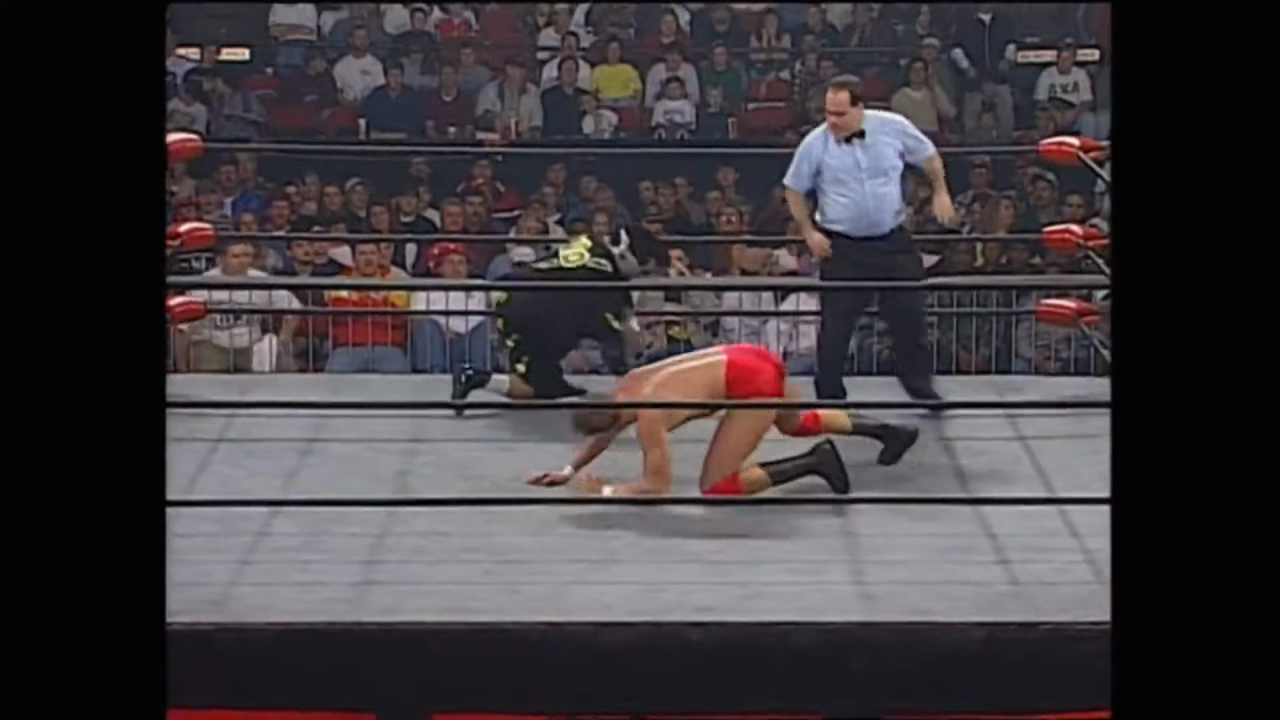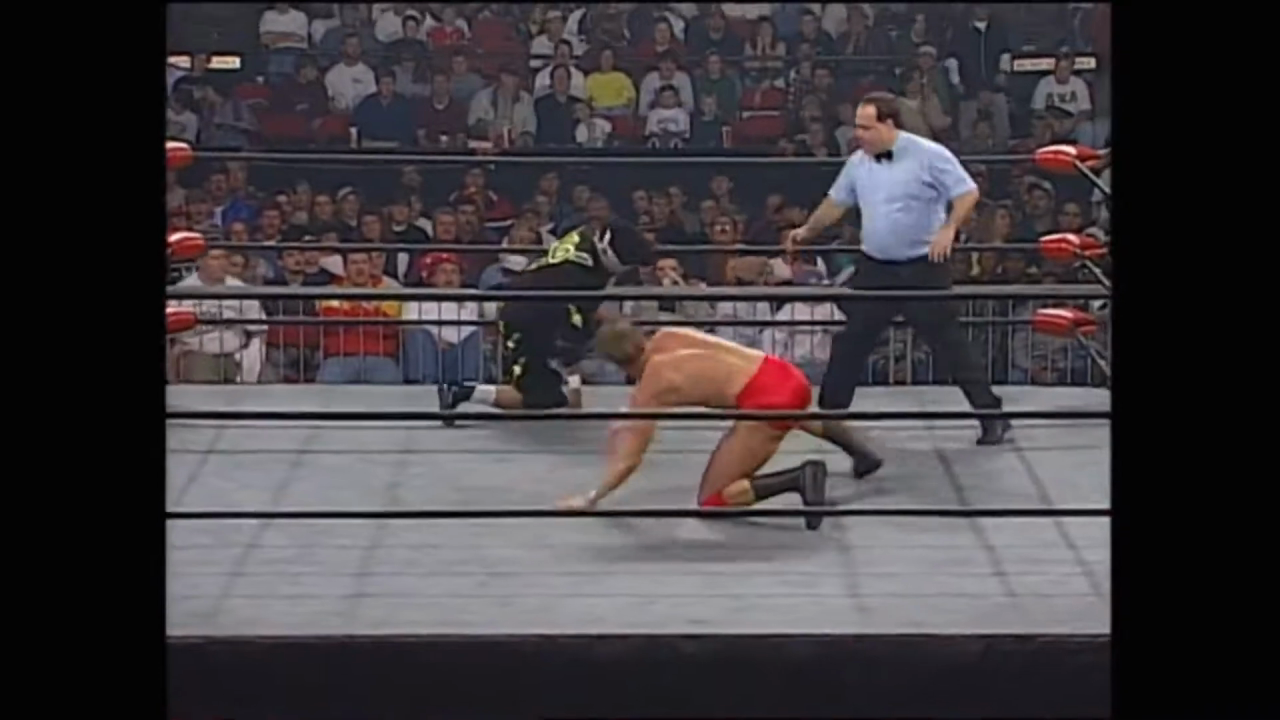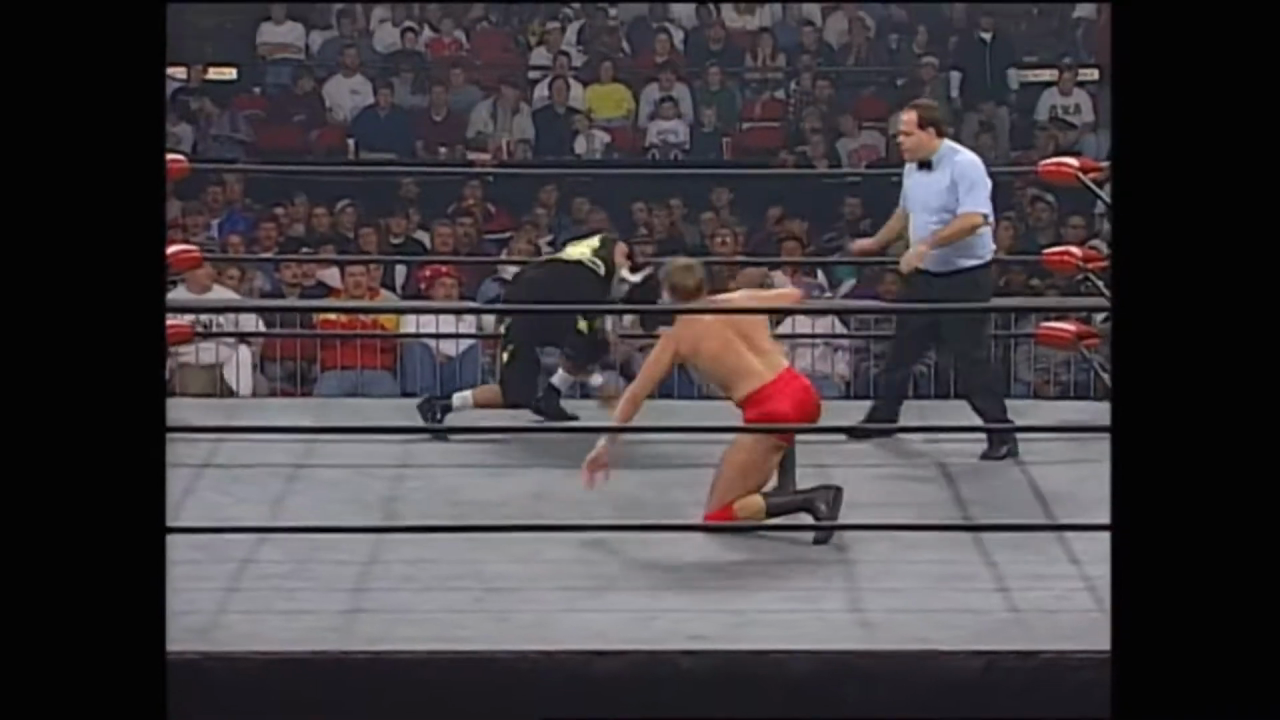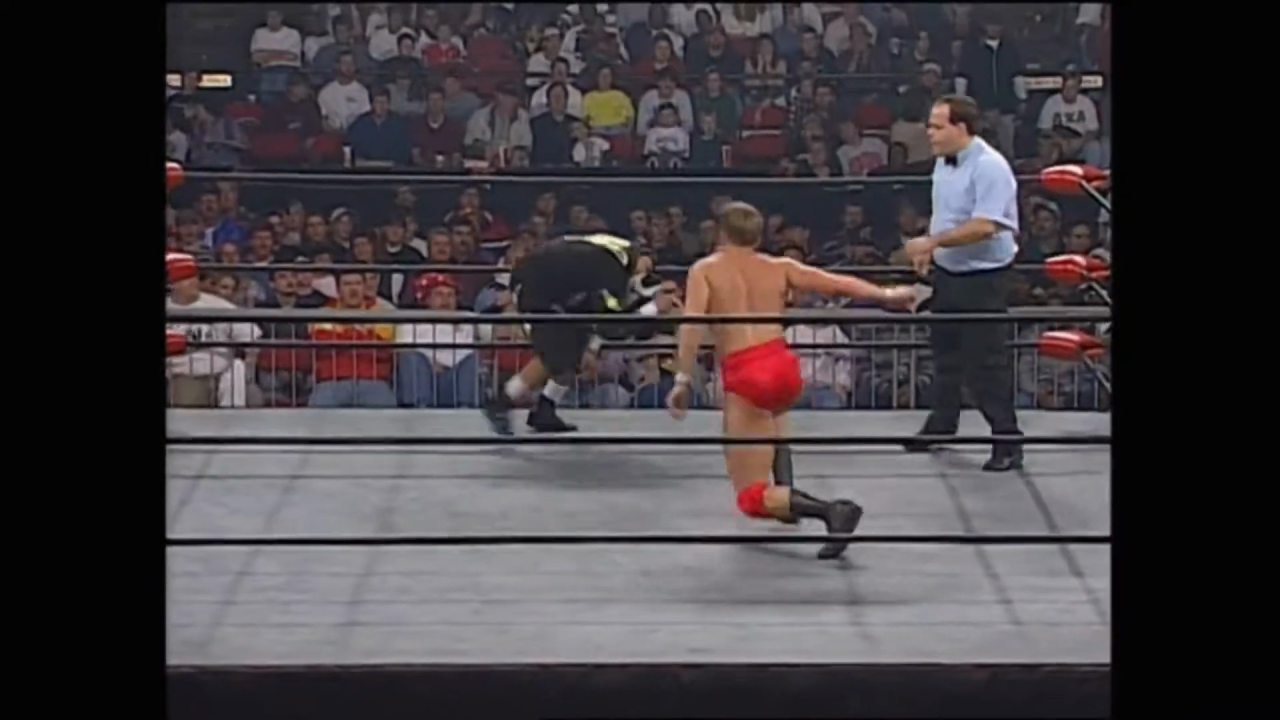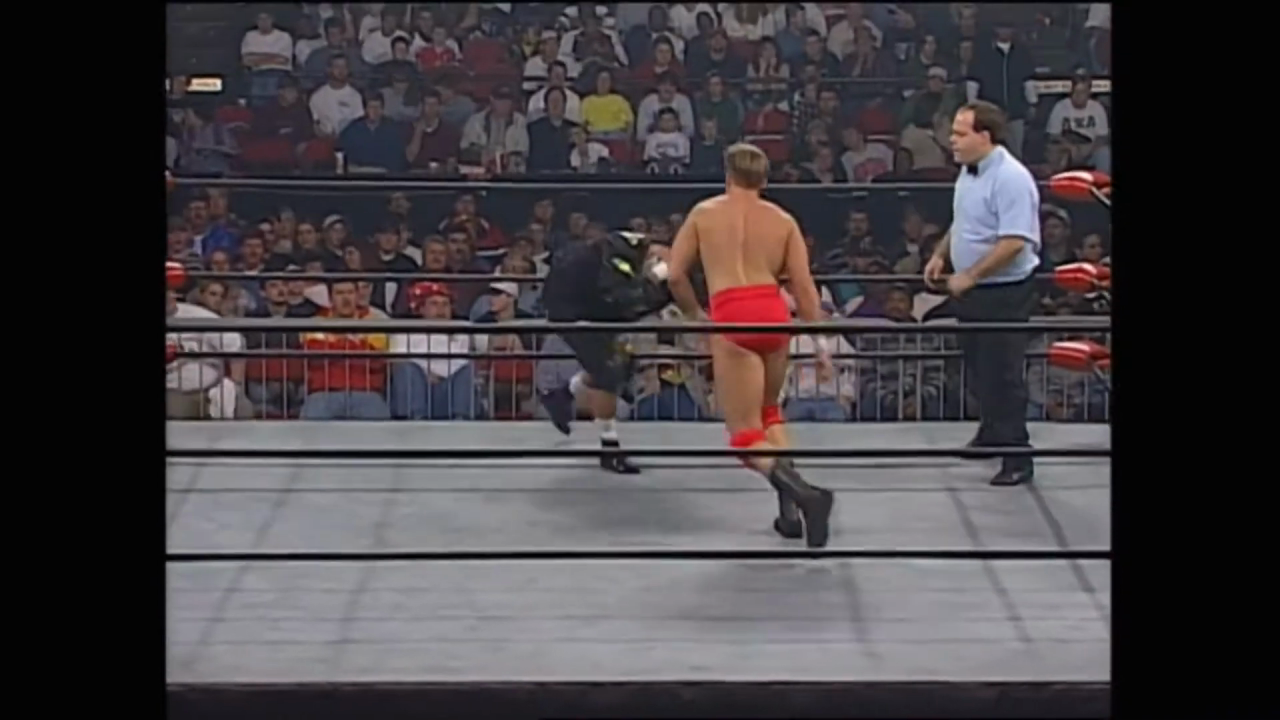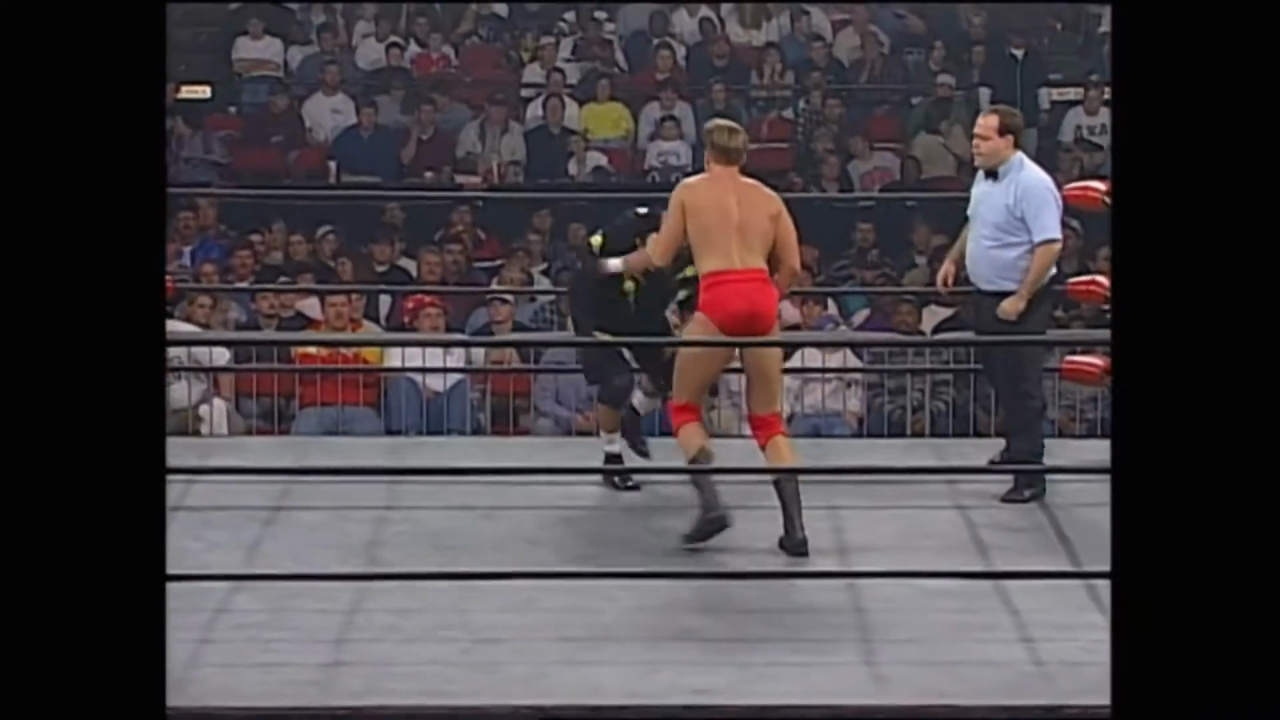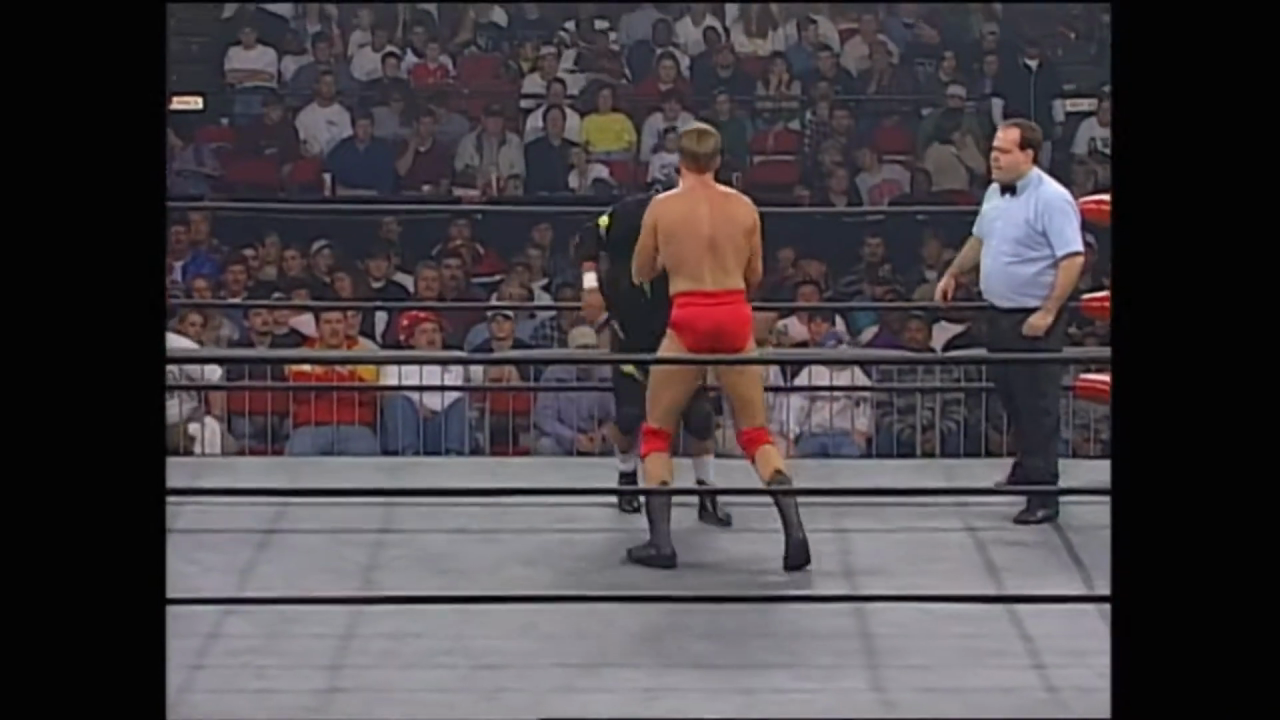
dt=0.2s
person 1, frame 1
left shoulder: (646, 416)
right shoulder: (625, 387)
left elbow: (658, 484)
right elbow: (602, 435)
left hip: (755, 383)
right hip: (754, 358)
left knee: (717, 485)
right knee: (798, 422)
left ankle: (813, 462)
right ankle: (890, 432)
person 1, frame 2
left shoulder: (651, 387)
right shoulder: (668, 337)
left elbow: (631, 458)
right wrist: (627, 425)
left hip: (768, 403)
right hip: (790, 378)
left knee: (711, 499)
left ankle: (798, 478)
right ankle: (859, 449)
person 1, frame 3
left shoulder: (678, 336)
right shoulder: (742, 300)
left elbow: (637, 391)
right elbow: (791, 296)
right wrist: (795, 292)
left hip: (770, 415)
right hip: (804, 396)
left knee: (717, 514)
left ankle: (809, 498)
right ankle: (789, 491)
person 1, frame 4
left shoulder: (704, 269)
right shoulder: (778, 266)
left elbow: (692, 321)
right elbow: (836, 284)
left wrist: (682, 379)
right wrist: (887, 295)
left hip: (744, 377)
right hip: (785, 369)
left knee: (753, 498)
right knee: (771, 420)
left ankle: (831, 511)
right ankle: (786, 495)
person 1, frame 5
left shoulder: (704, 211)
right shoulder: (782, 219)
left elbow: (675, 273)
right elbow: (803, 285)
left wrist: (698, 314)
right wrist: (820, 340)
left hip: (733, 318)
right hip: (774, 314)
left knee: (748, 437)
right knee: (768, 412)
left ankle: (805, 494)
right ankle: (790, 510)
person 1, frame 6
left shoulder: (689, 189)
right shoulder: (768, 197)
left elbow: (660, 257)
right elbow: (791, 266)
left wrist: (618, 264)
left hip: (719, 302)
right hip: (762, 300)
left knee: (683, 409)
right knee: (770, 422)
left ankle: (711, 506)
right ankle: (795, 529)
person 1, frame 7
left shoulder: (661, 206)
right shoulder: (744, 206)
left elbow: (640, 274)
left hip: (688, 324)
right hip: (735, 320)
left knee: (656, 433)
right knee: (756, 434)
left ankle: (660, 542)
right ankle: (794, 531)
person 2, frame 1
left shoulder: (892, 126)
right shoulder: (815, 144)
left elbow: (928, 155)
right elbow: (794, 190)
left wrist: (940, 193)
right wrist: (809, 231)
left hip: (891, 241)
right hip: (841, 246)
left knee: (910, 314)
right knee: (836, 322)
left ankle: (918, 382)
right ankle: (829, 394)
person 2, frame 2
left shoulder: (927, 154)
right shoulder: (858, 162)
left elbow: (968, 193)
right elbow: (837, 202)
left wrist: (948, 228)
right wrist: (807, 229)
left hip: (923, 268)
right hip: (875, 267)
left knee: (947, 342)
right knee: (852, 338)
left ankle: (991, 413)
right ankle: (831, 405)
person 2, frame 3
left shoulder: (964, 165)
right shoulder: (912, 168)
left elbow: (973, 218)
left wrist: (926, 245)
right wrist: (876, 242)
left hip: (964, 278)
right hip: (923, 276)
left knee: (971, 360)
right knee: (903, 348)
left ankle: (1001, 433)
right ankle: (881, 417)
person 2, frame 4
left shoulder: (990, 167)
right shoulder: (943, 162)
left elbow: (984, 226)
left wrist: (931, 241)
right wrist: (927, 249)
left hip: (984, 278)
right hip: (947, 273)
left knee: (986, 362)
right knee: (945, 352)
left ankle: (1008, 442)
right ankle: (941, 424)
person 2, frame 5
left shoulder: (1011, 178)
right shoulder: (969, 170)
left elbow: (1014, 242)
left wrist: (969, 276)
right wrist: (939, 254)
left hip: (1004, 292)
right hip: (972, 289)
left knee: (1001, 374)
right knee: (979, 367)
left ankle: (1017, 457)
right ankle: (991, 433)
person 2, frame 6
left shoulder: (1032, 183)
right shoulder: (984, 176)
left elbow: (1050, 247)
left wrist: (1022, 298)
right wrist: (952, 260)
left hip: (1018, 302)
right hip: (986, 295)
left knee: (1020, 384)
right knee: (1000, 380)
left ankle: (1030, 473)
right ankle: (1017, 447)
person 2, frame 7
left shoulder: (1051, 198)
right shoulder: (995, 192)
left elbow: (1072, 260)
left wrist: (1048, 312)
right wrist: (952, 274)
left hip: (1034, 318)
right hip: (999, 313)
left knee: (1037, 403)
right knee: (1011, 397)
left ankle: (1043, 493)
right ankle: (1028, 467)
person 3, frame 1
left shoulder: (583, 243)
right shoulder: (604, 280)
right elbow: (611, 339)
left hip: (512, 303)
right hip: (527, 318)
right knee: (542, 389)
right ankle: (477, 379)
person 3, frame 2
left shoulder: (588, 235)
right shoulder: (584, 277)
right elbow: (569, 341)
right wrist: (574, 387)
right hip: (527, 316)
right knee: (536, 399)
left ankle: (553, 377)
right ankle: (460, 393)
person 3, frame 3
left shoulder: (606, 247)
right shoulder: (589, 287)
right elbow: (578, 341)
right wrist: (599, 382)
right hip: (523, 306)
left knee: (595, 349)
right knee: (515, 394)
left ankle: (546, 399)
right ankle: (442, 405)
person 3, frame 4
left shoulder: (626, 254)
right shoulder: (611, 273)
left wrist: (591, 345)
right wrist: (653, 310)
right hip: (534, 283)
left knee: (578, 349)
right knee: (559, 354)
left ankle: (542, 411)
right ankle: (502, 402)
person 3, frame 5
right shoulder: (623, 252)
left elbow: (630, 306)
right elbow: (623, 296)
right wrist: (660, 273)
left hip: (589, 300)
right hip: (566, 299)
left knee: (621, 365)
right knee: (608, 368)
left ankle: (562, 395)
right ankle: (609, 447)
person 3, frame 6
right shoulder: (633, 226)
right elbow: (589, 259)
left hip: (642, 317)
right hip: (595, 309)
left knee: (669, 375)
right knee: (617, 382)
left ankle: (633, 415)
right ankle: (612, 460)
person 3, frame 7
right shoulder: (637, 211)
right elbow: (590, 235)
right wrist: (590, 285)
right hip: (630, 325)
left knee: (698, 411)
right knee: (631, 412)
left ankle: (705, 494)
right ankle: (626, 477)
